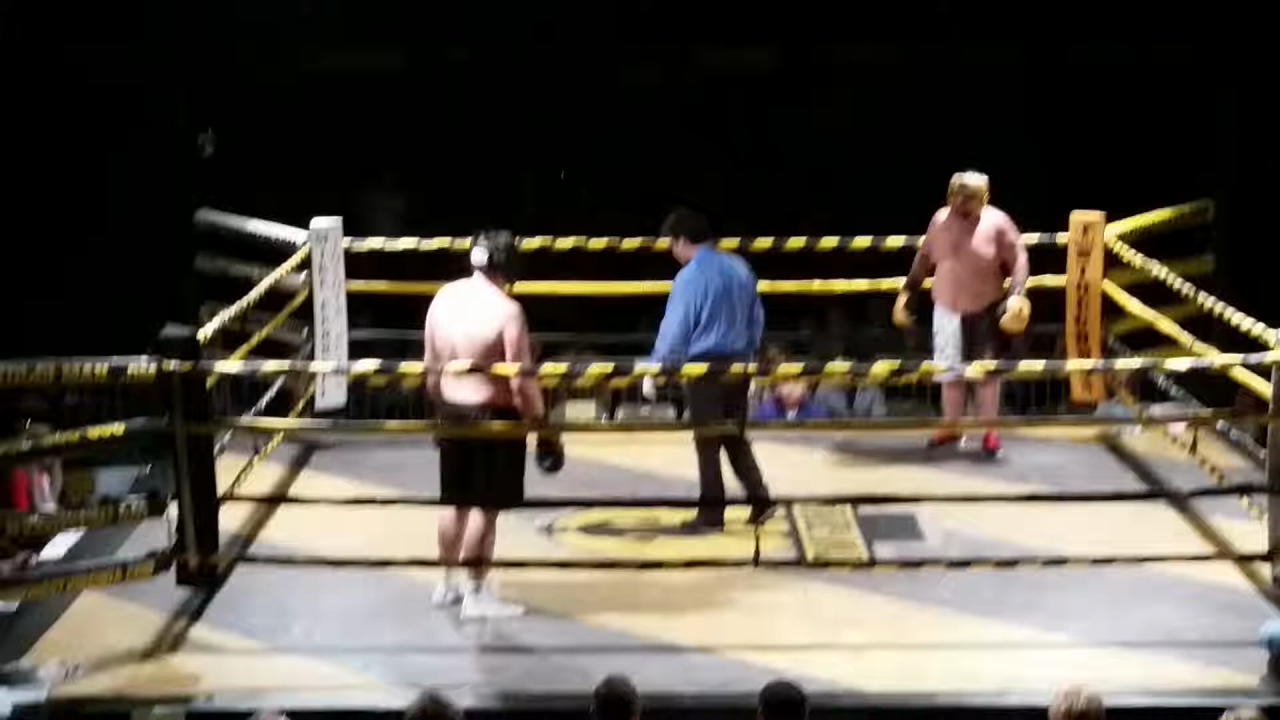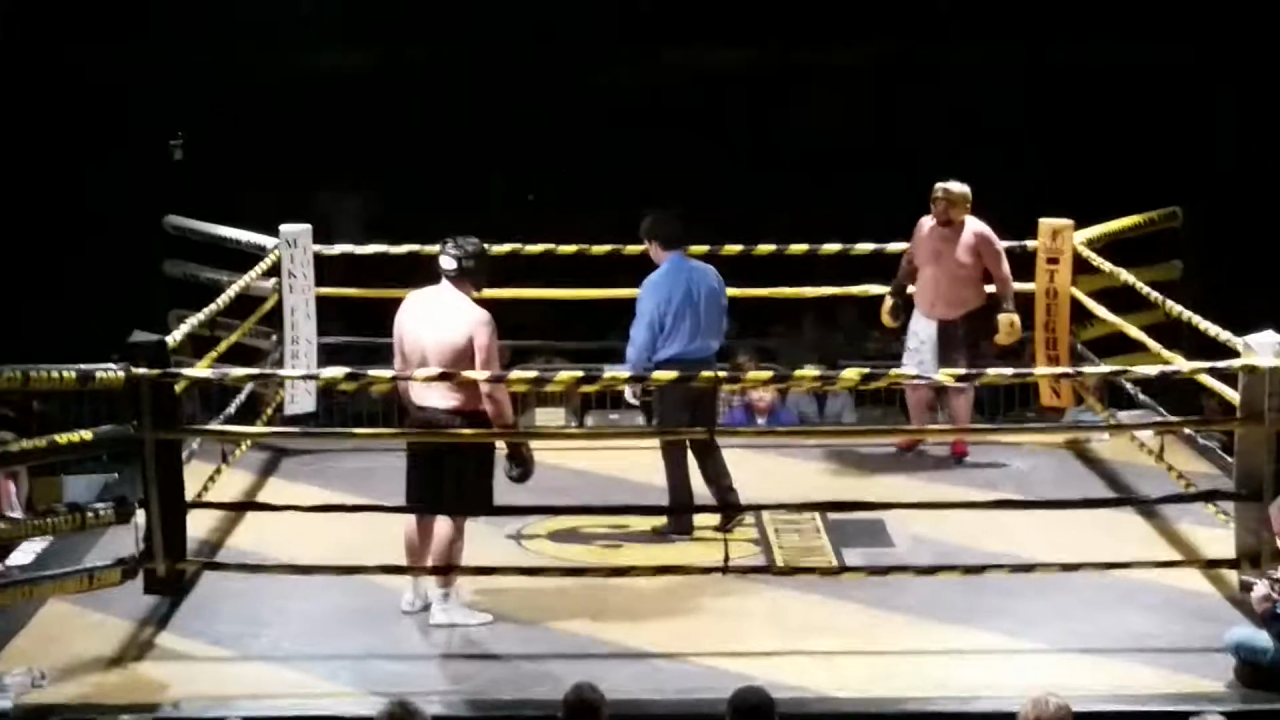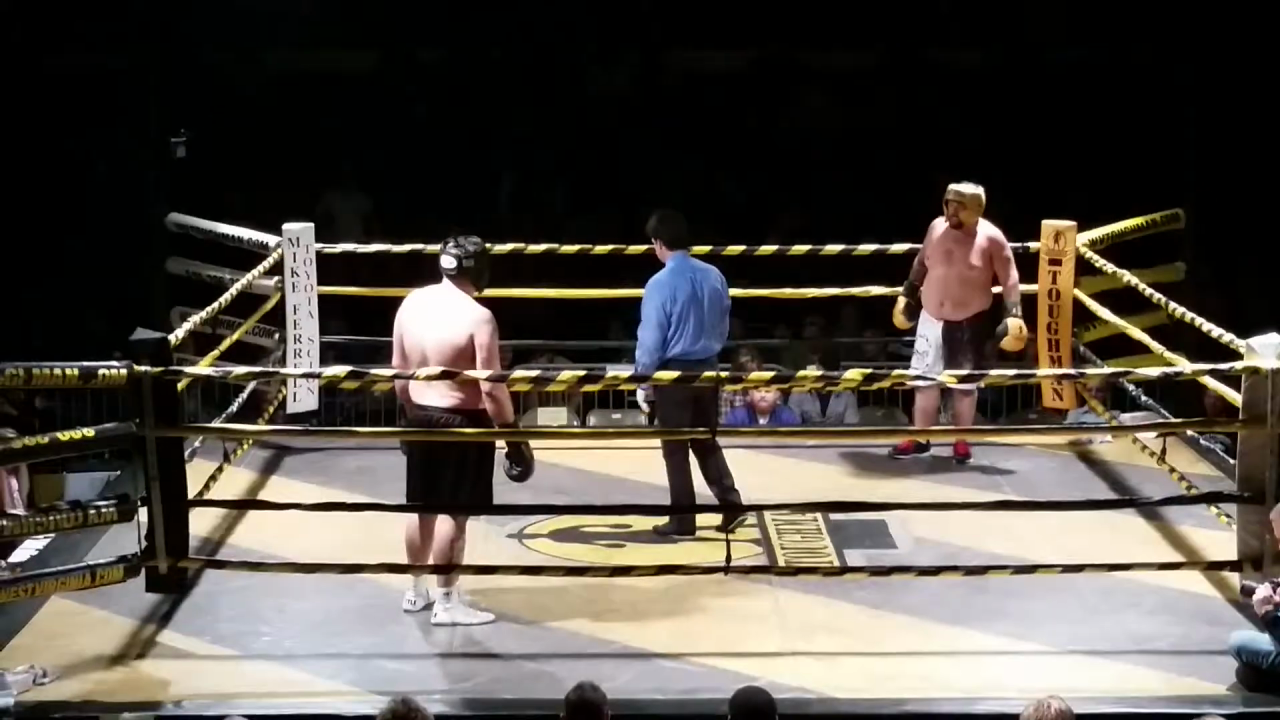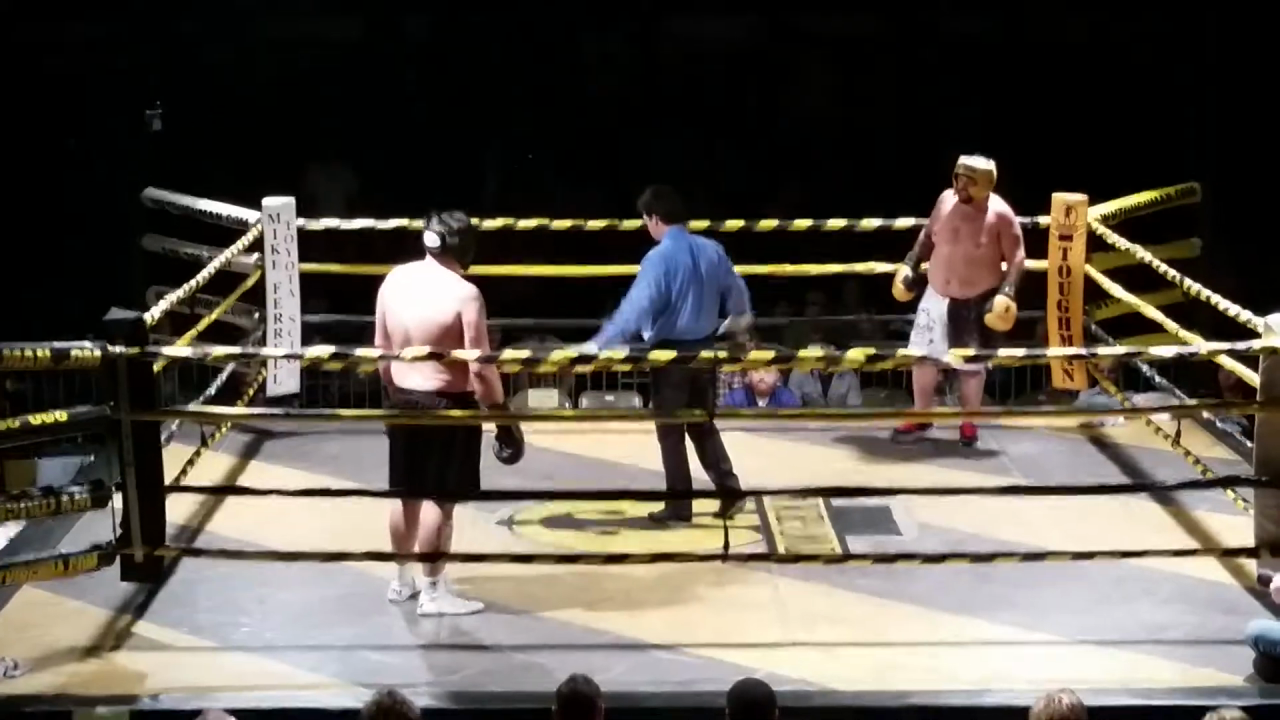
dt=0.3s
person 1, frame 1
left shoulder: (443, 298)
right shoulder: (506, 311)
left elbow: (431, 367)
right elbow: (521, 382)
right wrist: (541, 425)
left hip: (453, 412)
right hip: (493, 418)
left knee: (455, 503)
right knee: (484, 508)
left ankle: (448, 585)
right ankle: (476, 596)
person 1, frame 2
left shoulder: (410, 304)
right shoulder: (475, 317)
left elbow: (400, 372)
right elbow: (490, 388)
right wrist: (511, 434)
left hip: (422, 419)
right hip: (462, 424)
left knee: (423, 509)
right knee: (452, 515)
left ankle: (416, 592)
right ankle: (443, 603)
person 1, frame 3
left shoulder: (411, 302)
right shoulder: (477, 316)
left elbow: (399, 370)
right elbow: (491, 387)
right wrist: (512, 434)
left hip: (421, 417)
right hip: (462, 422)
left knee: (423, 507)
right knee: (453, 513)
left ankle: (416, 590)
right ankle: (446, 602)
person 1, frame 4
left shoulder: (394, 280)
right shoulder: (463, 294)
left elbow: (382, 351)
right elbow: (480, 367)
right wrist: (502, 414)
left hip: (405, 400)
right hip: (447, 405)
left knee: (408, 494)
right knee: (440, 499)
left ankle: (402, 580)
right ankle: (432, 592)
person 2, frame 1
left shoulder: (688, 278)
right shoulder: (739, 267)
left elbow: (673, 331)
right elbow: (756, 319)
right wrist: (748, 355)
left hip: (705, 367)
right hip: (737, 363)
left knee: (707, 439)
right knee: (735, 434)
left ankle: (711, 513)
right ankle: (759, 499)
person 2, frame 2
left shoulder: (656, 283)
right shoulder: (710, 275)
left elbow: (643, 336)
right elbow: (720, 324)
left wrist: (633, 376)
left hip: (672, 373)
right hip: (705, 369)
left knee: (673, 447)
right knee: (704, 441)
left ankle: (680, 520)
right ankle: (729, 505)
person 2, frame 3
left shoulder: (660, 283)
right shoulder: (714, 276)
left elbow: (650, 339)
right elbow: (722, 327)
left wrist: (643, 382)
left hip: (673, 373)
right hip: (707, 369)
left knee: (675, 447)
right knee: (706, 441)
left ankle: (683, 520)
right ankle: (731, 506)
person 2, frame 4
left shoulder: (659, 257)
right shoulder: (712, 250)
left elbow: (636, 307)
right elbow: (735, 289)
left wrist: (600, 343)
right wrist: (741, 315)
left hip: (670, 353)
right hip: (704, 348)
left knee: (670, 430)
right knee: (702, 423)
left ankle: (679, 506)
right ankle: (730, 492)
person 3, frame 1
left shoulder: (997, 222)
right shoulder: (940, 220)
left elbow: (1018, 259)
right elbow: (925, 256)
left wrist: (1016, 293)
right wrist: (910, 288)
left hip: (985, 311)
right hip: (947, 310)
left knee: (986, 372)
right knee: (948, 372)
left ankle: (990, 432)
right ankle: (952, 429)
person 3, frame 2
left shoulder: (979, 233)
right shoulder: (924, 226)
left elbow: (1001, 272)
right elbow: (911, 260)
left wrist: (1007, 306)
right wrist: (897, 292)
left hip: (964, 319)
right hip: (924, 316)
left ankle: (959, 439)
person 3, frame 3
left shoulder: (991, 238)
right shoulder: (937, 227)
left elbow: (1009, 278)
right elbow: (922, 260)
left wrist: (1013, 313)
right wrist: (909, 291)
left hip: (970, 322)
right hip: (931, 318)
left knee: (965, 383)
right knee: (924, 380)
left ankle: (962, 440)
right ankle: (920, 439)
person 3, frame 4
left shoulder: (1000, 214)
right shoulder: (946, 199)
left elbow: (1016, 257)
right elbow: (929, 233)
left wrist: (1007, 292)
right wrist: (911, 262)
left hip: (977, 300)
right hip: (936, 294)
left knee: (971, 363)
right knee: (923, 355)
left ankle: (969, 423)
right ankle: (920, 418)
